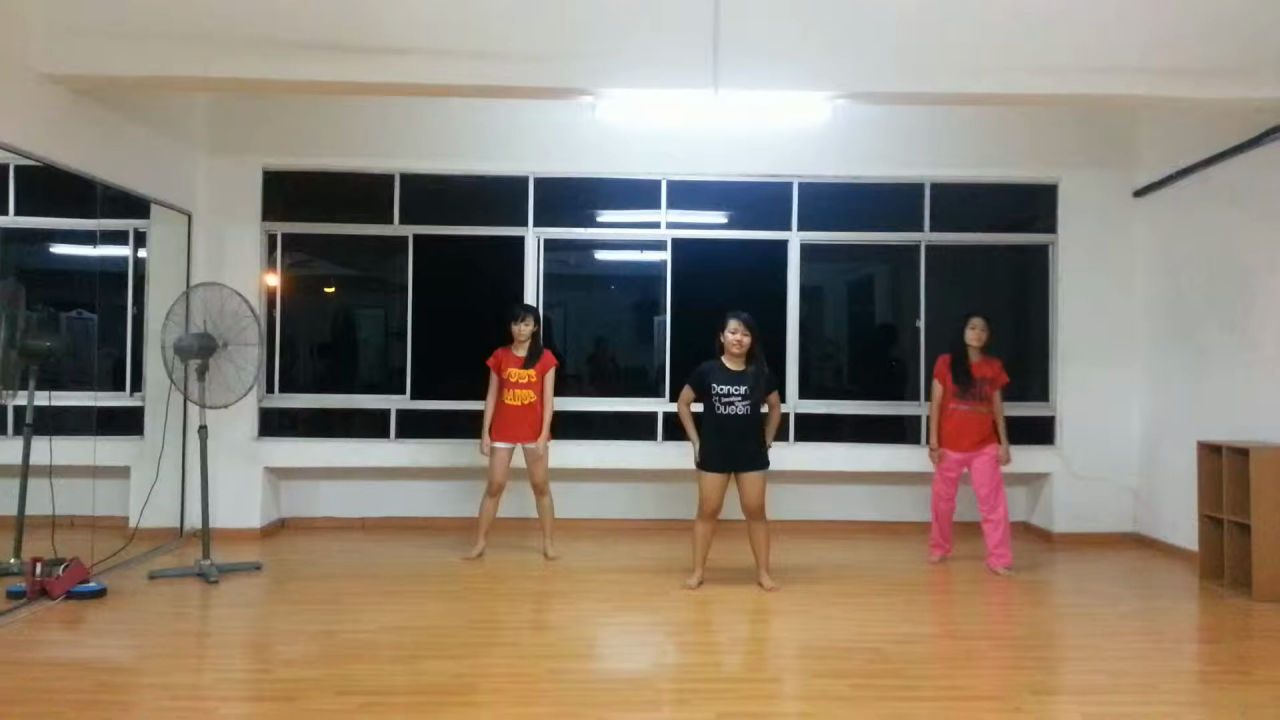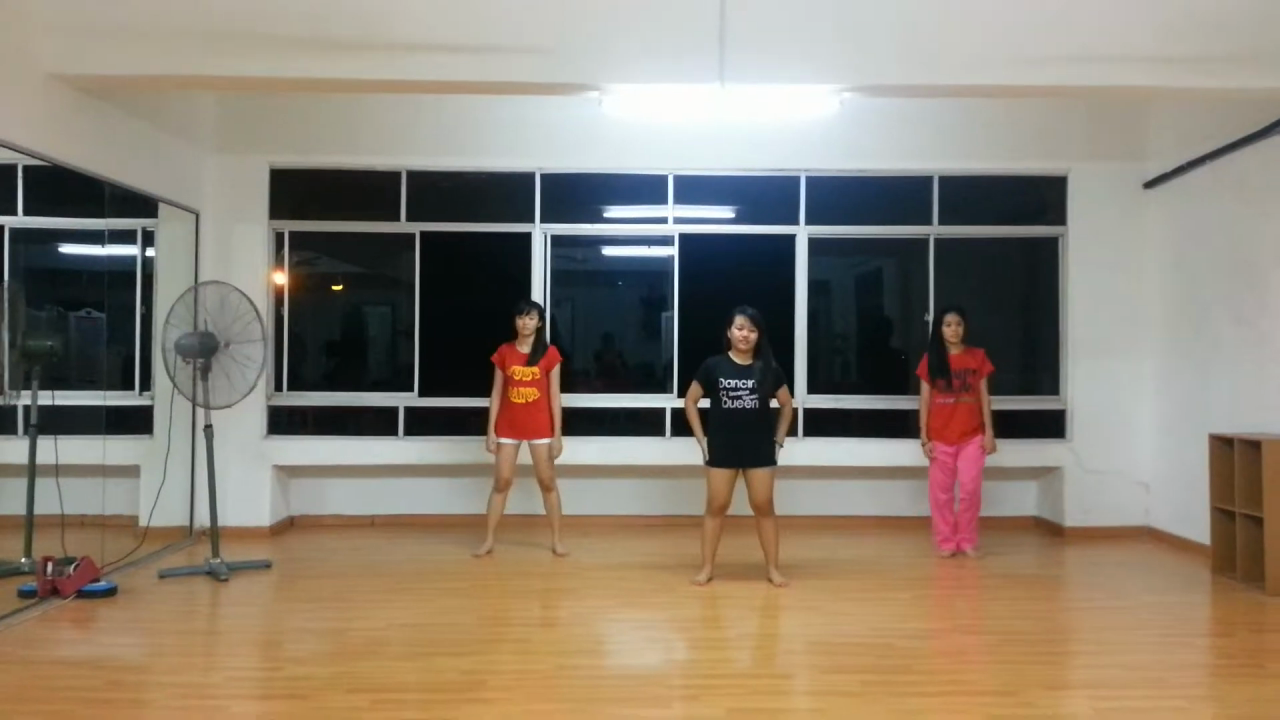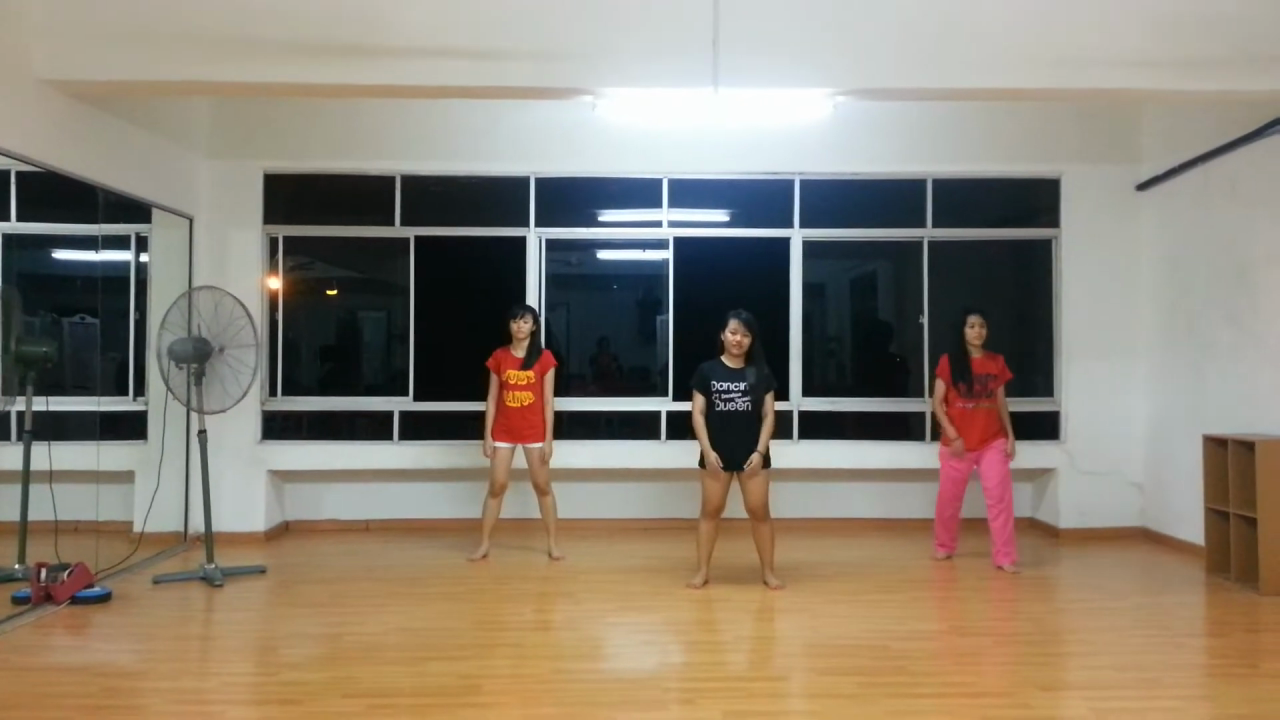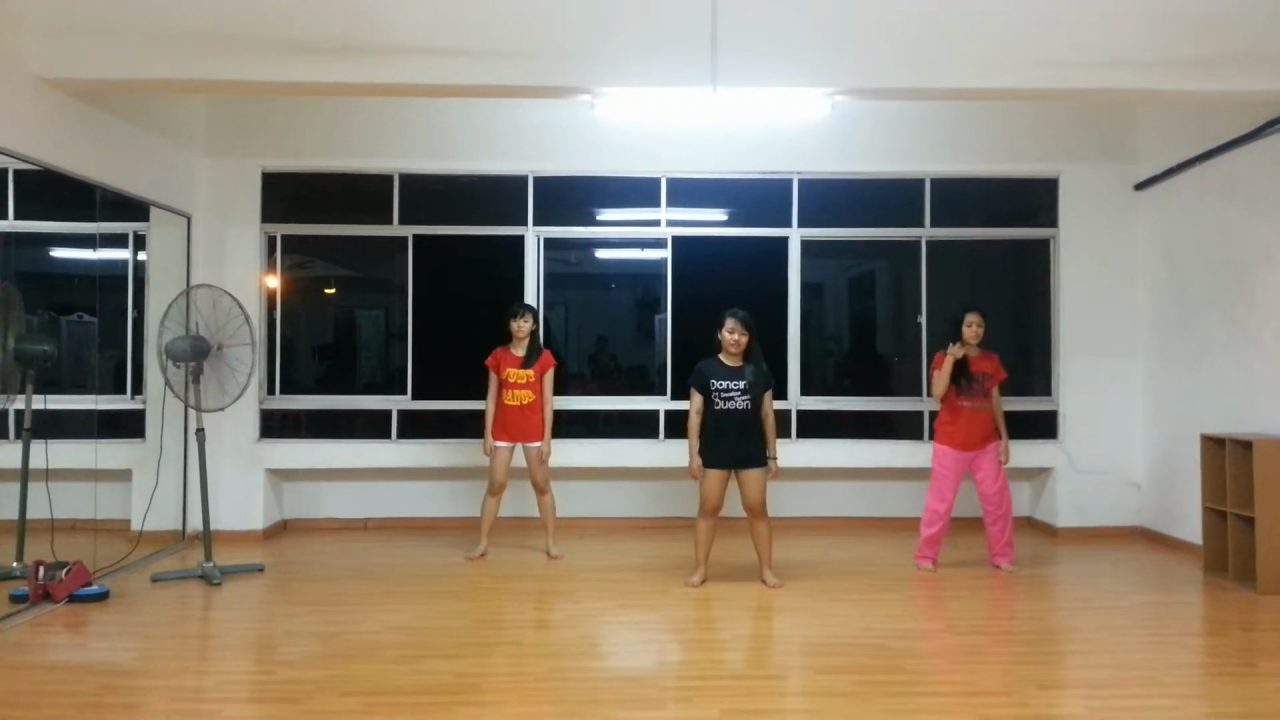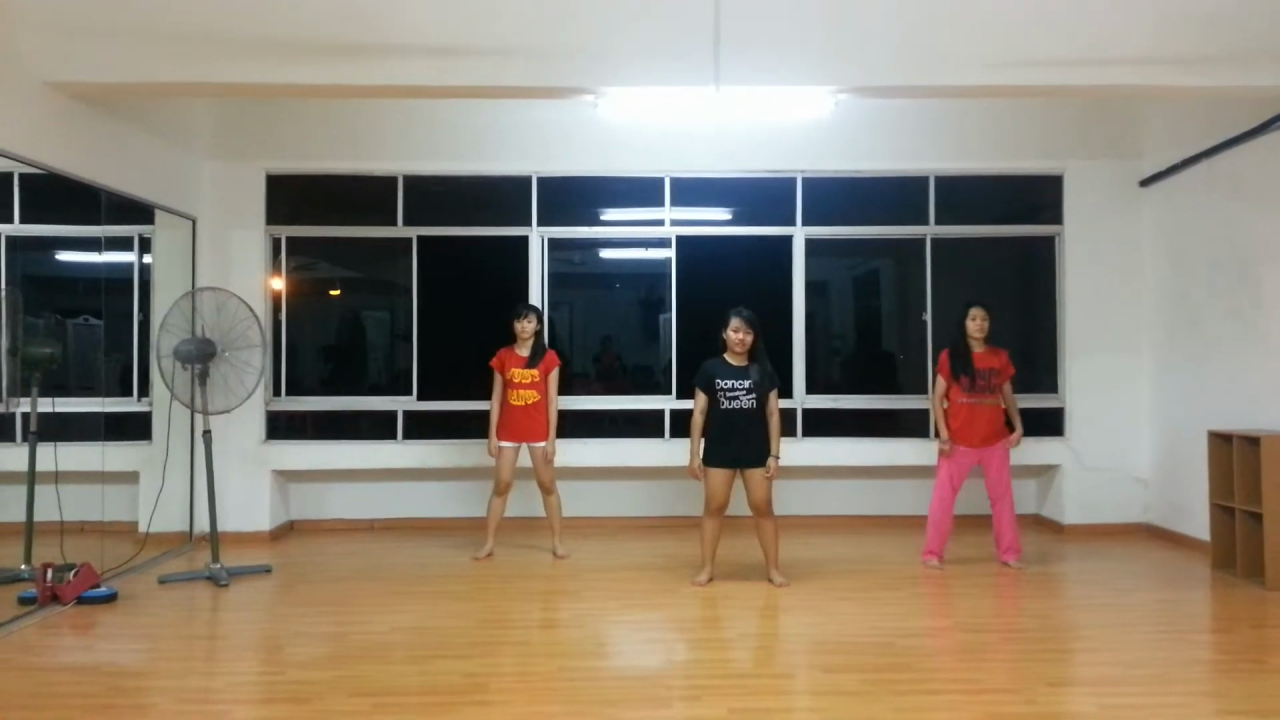
dt=0.7s
person 1, frame 1
left shoulder: (760, 373)
right shoulder: (707, 371)
left elbow: (774, 408)
right elbow: (683, 403)
left wrist: (767, 441)
right wrist: (696, 441)
left hip: (751, 453)
right hip: (714, 452)
left knee: (755, 511)
right knee: (707, 511)
left ankle: (763, 572)
right ankle: (698, 571)
person 1, frame 2
left shoulder: (768, 368)
right shoulder: (713, 366)
left elbow: (787, 405)
right elbow: (690, 401)
left wrist: (778, 441)
right wrist: (702, 441)
left hip: (760, 449)
right hip: (721, 449)
left knee: (764, 507)
right knee: (716, 507)
left ankle: (773, 568)
right ankle: (707, 567)
person 1, frame 3
left shoulder: (761, 372)
right shoulder: (707, 371)
left elbow: (768, 415)
right elbow: (698, 413)
left wrist: (760, 452)
right wrist: (707, 450)
left hip: (751, 453)
right hip: (717, 453)
left knee: (759, 511)
right knee: (710, 511)
left ankle: (768, 571)
right ankle: (702, 570)
person 1, frame 4
left shoulder: (759, 371)
right shoulder: (705, 369)
left elbow: (767, 414)
right elbow: (695, 413)
left wrist: (772, 455)
right wrist: (694, 453)
left hip: (751, 452)
right hip: (714, 452)
left knee: (757, 508)
right knee: (709, 508)
left ankle: (766, 569)
right ankle: (700, 569)
person 1, frame 5
left shoulder: (764, 370)
right shoulder: (710, 369)
left elbow: (773, 413)
right elbow: (699, 413)
left wrist: (774, 454)
right wrist: (694, 454)
left hip: (756, 451)
right hip: (719, 451)
left knee: (763, 508)
right knee: (714, 507)
left ankle: (773, 568)
right ankle: (707, 567)
person 2, frame 1
left shoulder: (994, 367)
right shoulder: (946, 363)
left elbow: (997, 407)
right elbow: (935, 404)
left wrist: (1004, 442)
right wrist: (934, 442)
left hip: (984, 446)
right hip: (951, 444)
left knee: (992, 502)
right knee: (942, 499)
left ankle: (999, 559)
right ankle: (939, 548)
person 2, frame 2
left shoulder: (977, 357)
right shoulder: (930, 360)
left elbow: (984, 396)
right elbow: (925, 401)
left wrist: (989, 432)
right wrist: (924, 436)
left hip: (972, 436)
right hip: (940, 438)
left knee: (970, 489)
right knee: (941, 492)
left ankle: (966, 540)
right ankle: (946, 542)
person 2, frame 3
left shoulder: (997, 362)
right shoulder: (948, 361)
left elbow: (1001, 402)
right elbow: (937, 402)
left wrist: (1010, 436)
right wrist: (951, 434)
left hip: (992, 442)
right hip: (957, 442)
left knee: (999, 497)
right knee: (949, 499)
left ankle: (1005, 556)
right ankle: (944, 545)
person 2, frame 4
left shoulder: (992, 361)
right shoulder: (944, 359)
left elbow: (996, 402)
right elbow: (937, 393)
left wrist: (1004, 437)
right wrist: (951, 359)
left hip: (986, 444)
right hip: (950, 444)
left knee: (997, 500)
right knee: (939, 501)
left ankle: (1002, 555)
right ankle: (926, 555)
person 2, frame 5
left shoulder: (1000, 357)
right shoulder: (950, 356)
left elbow: (1008, 396)
right elbow: (938, 398)
left wrist: (1018, 427)
right wrist: (943, 435)
left hip: (995, 441)
right hip: (959, 442)
left knee: (1002, 498)
right knee: (943, 498)
left ankle: (1009, 552)
right ankle: (932, 552)
person 3, frame 1
left shoulder: (545, 358)
right shoulder: (500, 356)
left elbow: (548, 400)
right elbow: (492, 396)
left wrist: (543, 435)
right wrist: (485, 432)
left hip: (533, 432)
right hip: (503, 431)
left knee: (541, 486)
right knee: (495, 486)
left ankle: (548, 542)
right ankle: (480, 542)
person 3, frame 2
left shoulder: (550, 354)
right shoulder: (504, 352)
left elbow: (554, 396)
right elbow: (496, 393)
left wrist: (557, 434)
right wrist: (490, 430)
left hip: (540, 428)
right hip: (508, 427)
left knee: (547, 483)
right knee: (502, 482)
left ankle: (556, 539)
right ankle: (489, 539)
person 3, frame 3
left shoulder: (544, 358)
right shoulder: (499, 357)
left elbow: (548, 401)
right elbow: (492, 398)
left wrist: (548, 438)
right wrist: (487, 435)
left hip: (534, 432)
right hip: (504, 432)
left knee: (543, 487)
right knee: (497, 486)
left ankle: (552, 543)
right ankle: (484, 543)
person 3, frame 4
left shoulder: (544, 357)
right shoulder: (498, 356)
left elbow: (547, 400)
right elbow: (491, 397)
left wrist: (547, 438)
right wrist: (487, 434)
left hip: (534, 431)
right hip: (503, 431)
left knee: (542, 486)
right knee: (495, 485)
left ankle: (551, 542)
right ankle: (483, 542)
person 3, frame 5
left shoulder: (548, 358)
right shoulder: (503, 356)
left elbow: (552, 400)
right elbow: (496, 398)
left wrist: (551, 438)
right wrist: (492, 435)
left hip: (538, 431)
right hip: (508, 431)
left knee: (547, 486)
right knee: (501, 485)
left ankle: (557, 542)
right ankle: (489, 543)
